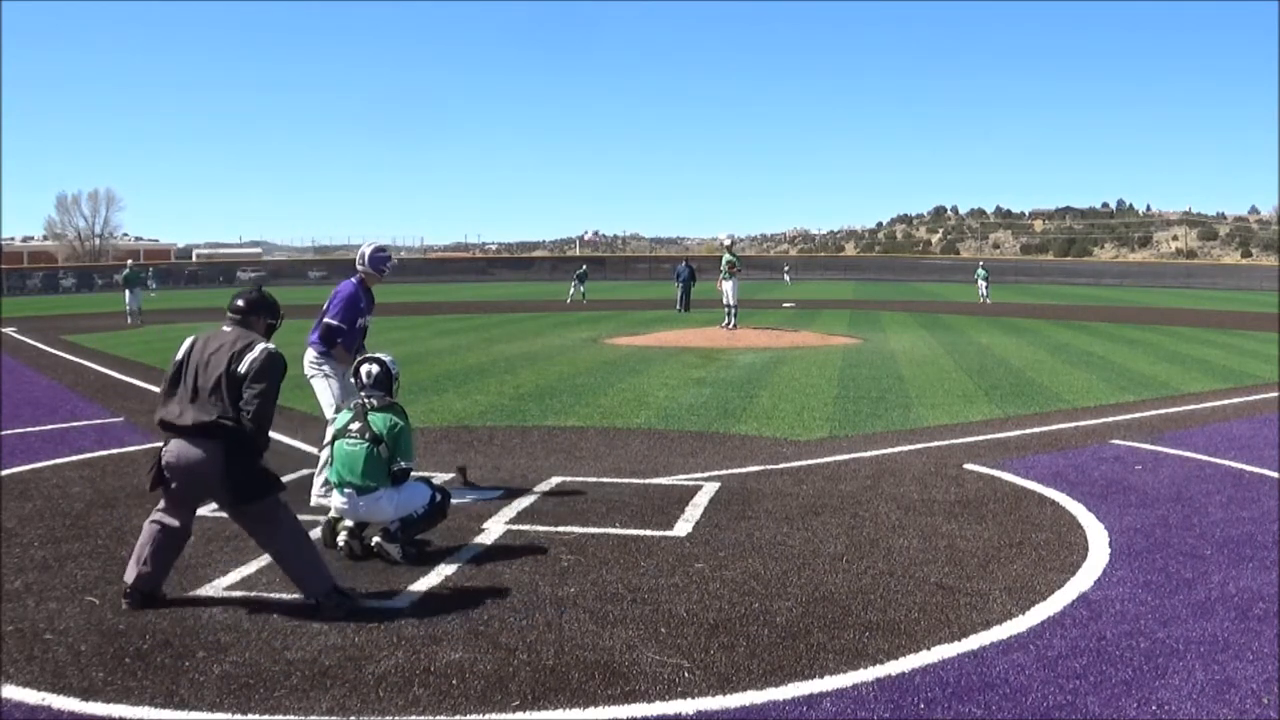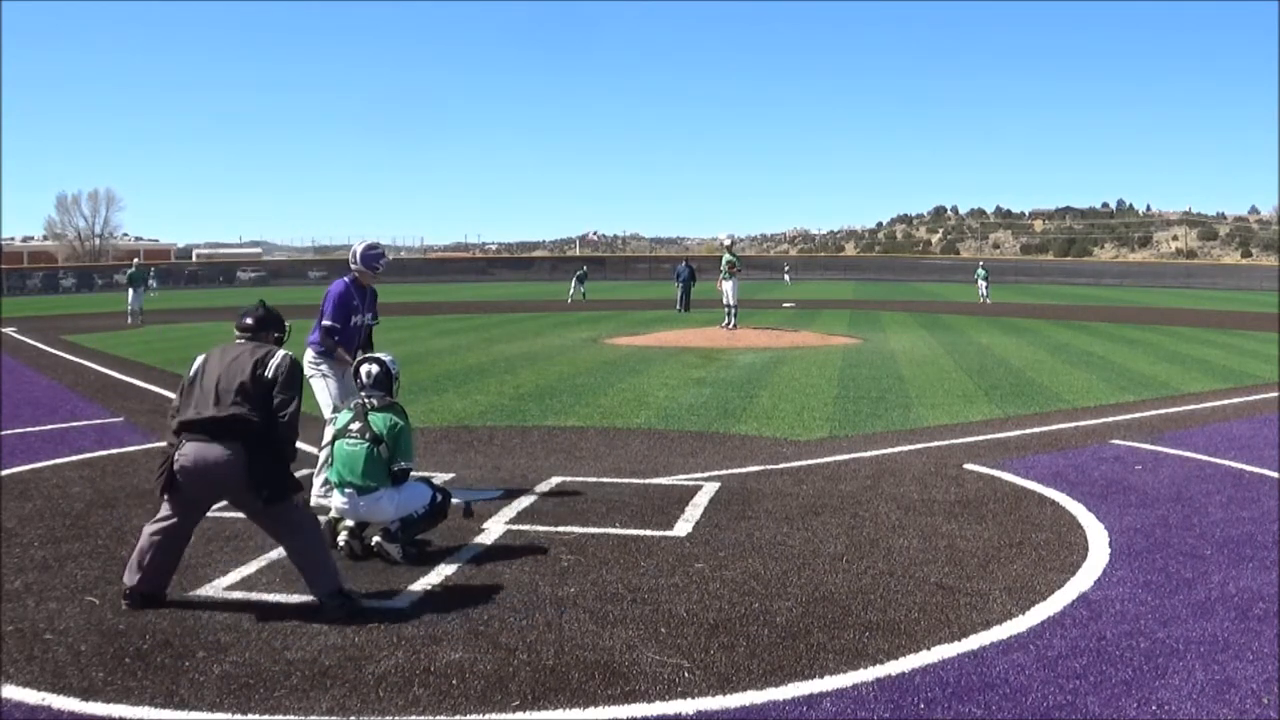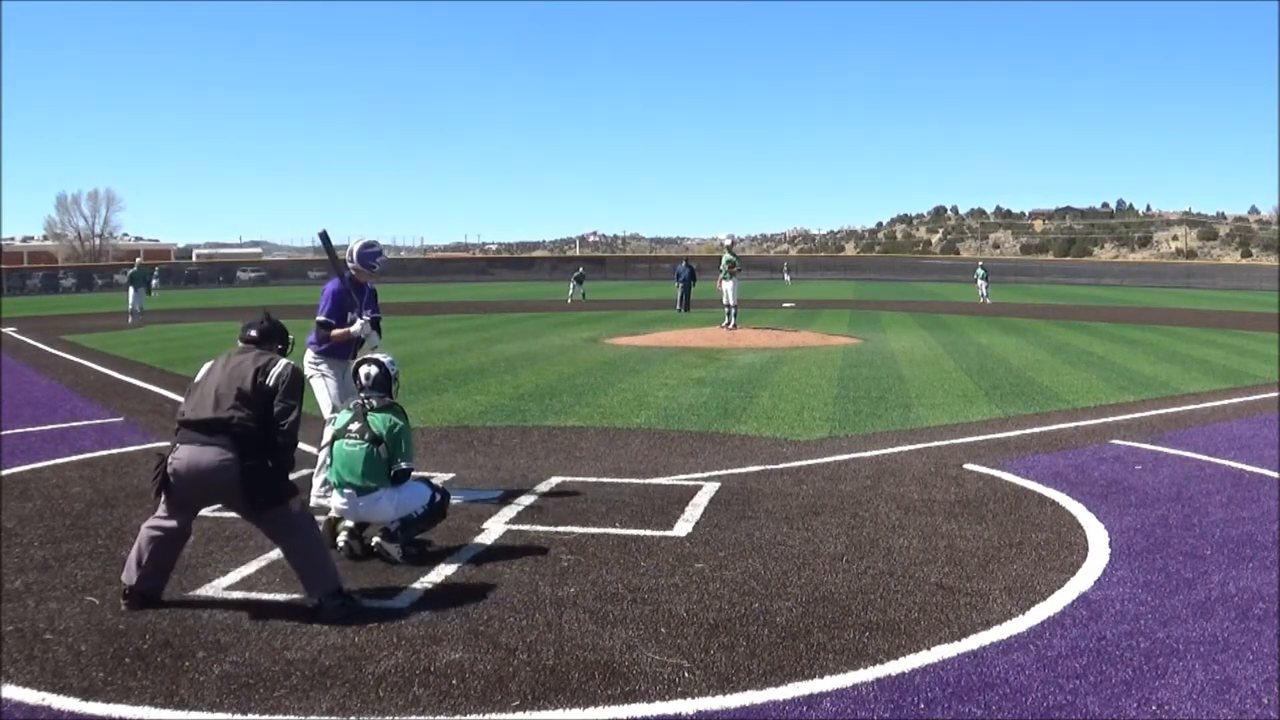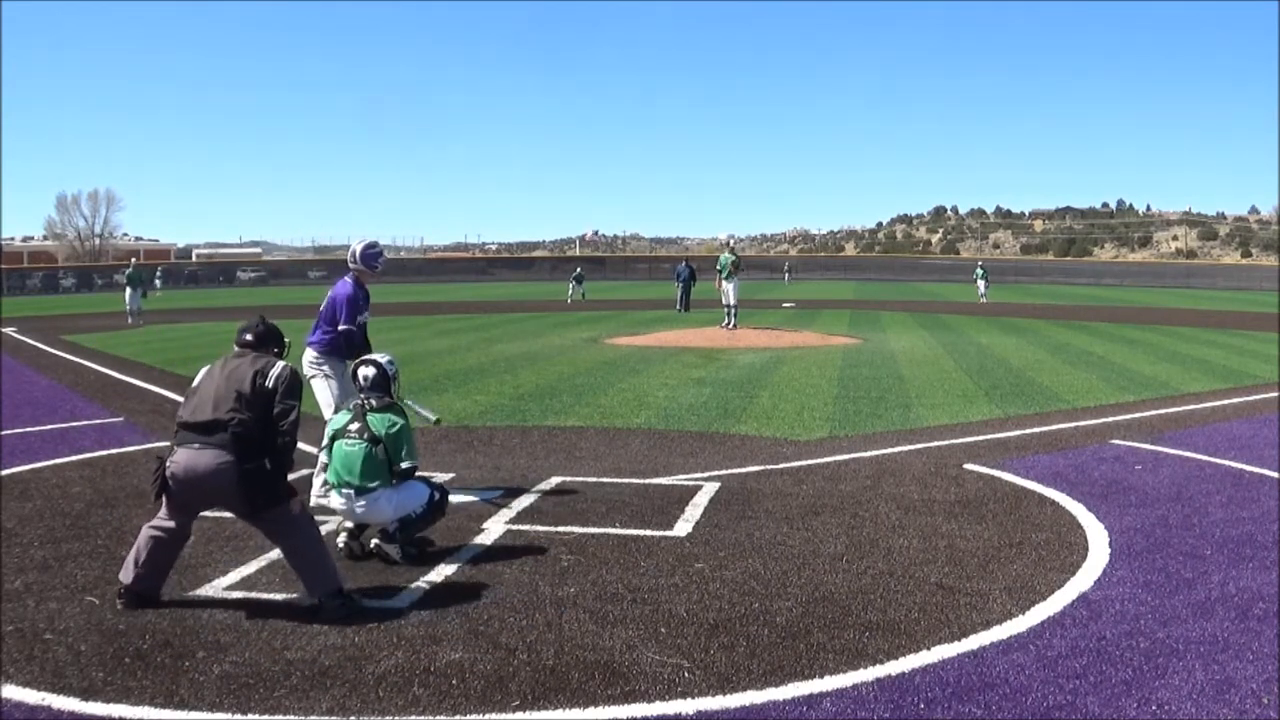
dt=0.4s
person 1, frame 1
left shoulder: (193, 343)
right shoulder: (263, 354)
left elbow: (164, 398)
right elbow: (254, 418)
right wrist: (253, 454)
left hip: (176, 449)
right hip: (221, 456)
left knee: (167, 520)
right knee: (277, 527)
left ankle: (138, 589)
right ankle: (326, 596)
person 1, frame 2
left shoulder: (206, 359)
right shoulder: (280, 361)
left elbow: (176, 413)
right elbow: (285, 422)
left wrist: (179, 453)
right wrist: (281, 467)
left hip: (190, 452)
right hip: (240, 457)
left knee: (170, 524)
right knee: (297, 526)
left ankle: (139, 590)
right ankle: (333, 597)
person 1, frame 3
left shoulder: (212, 366)
right shoulder: (282, 369)
left elbow: (183, 414)
right elbow: (284, 431)
right wrist: (280, 476)
left hip: (184, 454)
right hip: (233, 462)
left knee: (166, 523)
right knee: (294, 526)
left ankle: (137, 590)
right ankle: (331, 598)
person 1, frame 4
left shoulder: (209, 371)
right shoulder: (280, 372)
left elbow: (182, 420)
right elbow: (284, 432)
right wrist: (278, 476)
left hip: (183, 459)
right hip: (231, 465)
left knee: (169, 524)
right knee: (295, 525)
left ankle: (133, 589)
right ankle: (332, 598)
person 2, frame 1
left shoulder: (367, 295)
right shoulder: (348, 293)
right elbow: (327, 336)
right wrist: (355, 363)
left hip: (340, 364)
right hip: (322, 363)
right ankle: (322, 492)
person 2, frame 2
left shoulder: (370, 292)
right shoulder: (340, 291)
left elbow: (366, 333)
right elbow: (326, 338)
right wrist: (352, 362)
left hip: (343, 364)
right hip: (322, 362)
right ankle: (321, 493)
person 2, frame 3
left shoulder: (369, 291)
right shoulder: (336, 288)
left elbow: (375, 329)
right elbow: (321, 334)
left wrist: (371, 337)
right wrist: (353, 331)
left hip: (343, 363)
right hip: (322, 362)
right knee: (336, 422)
right ankle: (321, 492)
person 2, frame 4
left shoulder: (357, 289)
right shoulder: (348, 293)
left elbow: (360, 334)
right elbow: (350, 340)
left hip: (335, 361)
right hip: (322, 361)
right ankle: (321, 490)
person 3, frame 1
left shoulder: (343, 416)
right shoulder: (394, 419)
left elbow: (332, 463)
right elbow: (401, 474)
left hip: (342, 503)
right hip: (376, 504)
right knee: (439, 497)
left ankle: (350, 528)
right ankle: (392, 535)
person 3, frame 2
left shoulder: (343, 416)
right shoulder: (394, 418)
left elbow: (330, 464)
right elbow: (400, 474)
left hip: (343, 502)
right hip: (376, 503)
right knee: (439, 497)
left ankle: (350, 528)
right ankle: (392, 535)
person 3, frame 3
left shoulder: (342, 416)
right shoulder: (393, 419)
left elbow: (330, 465)
right elbow: (402, 474)
left wrist: (336, 512)
left hip: (343, 503)
right hip: (376, 503)
right knee: (438, 497)
left ankle: (350, 529)
right ankle: (392, 535)
person 3, frame 4
left shoulder: (340, 417)
right shoulder: (394, 419)
left elbow: (325, 464)
right elbow: (406, 473)
right wrist: (395, 475)
left hip: (340, 502)
right hip: (374, 504)
right knee: (436, 494)
left ankle: (351, 530)
right ankle: (391, 536)
